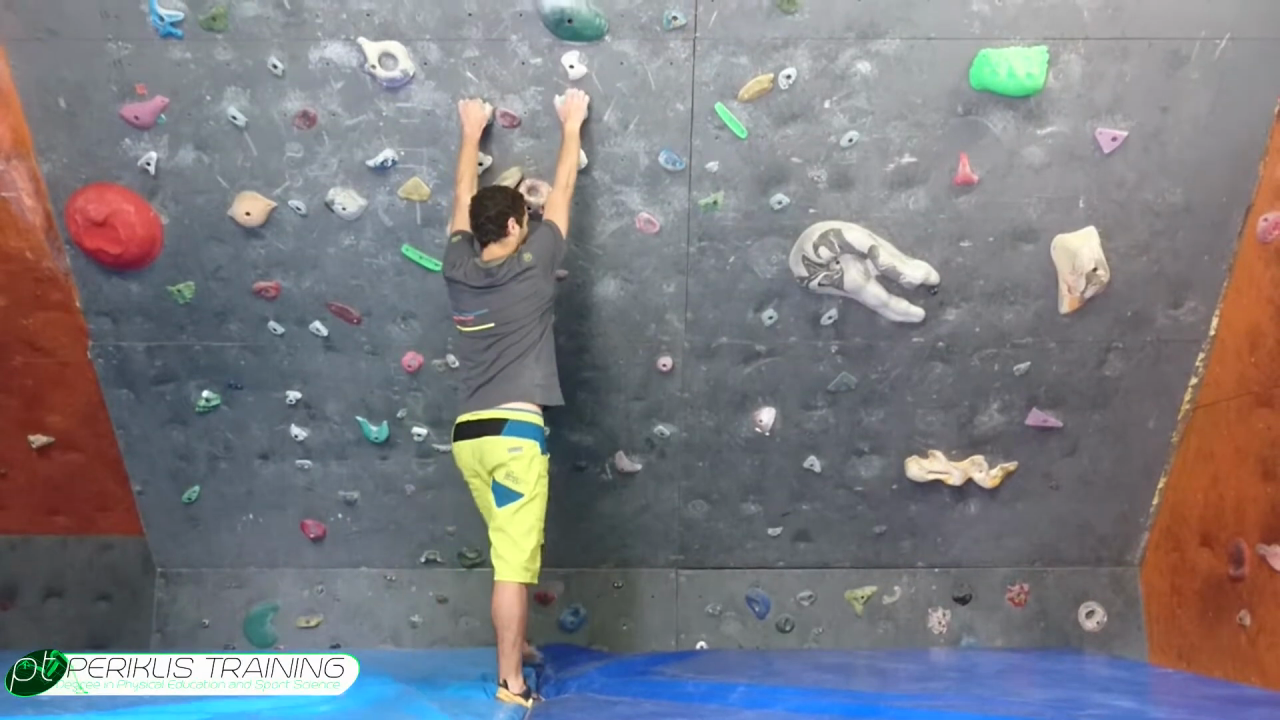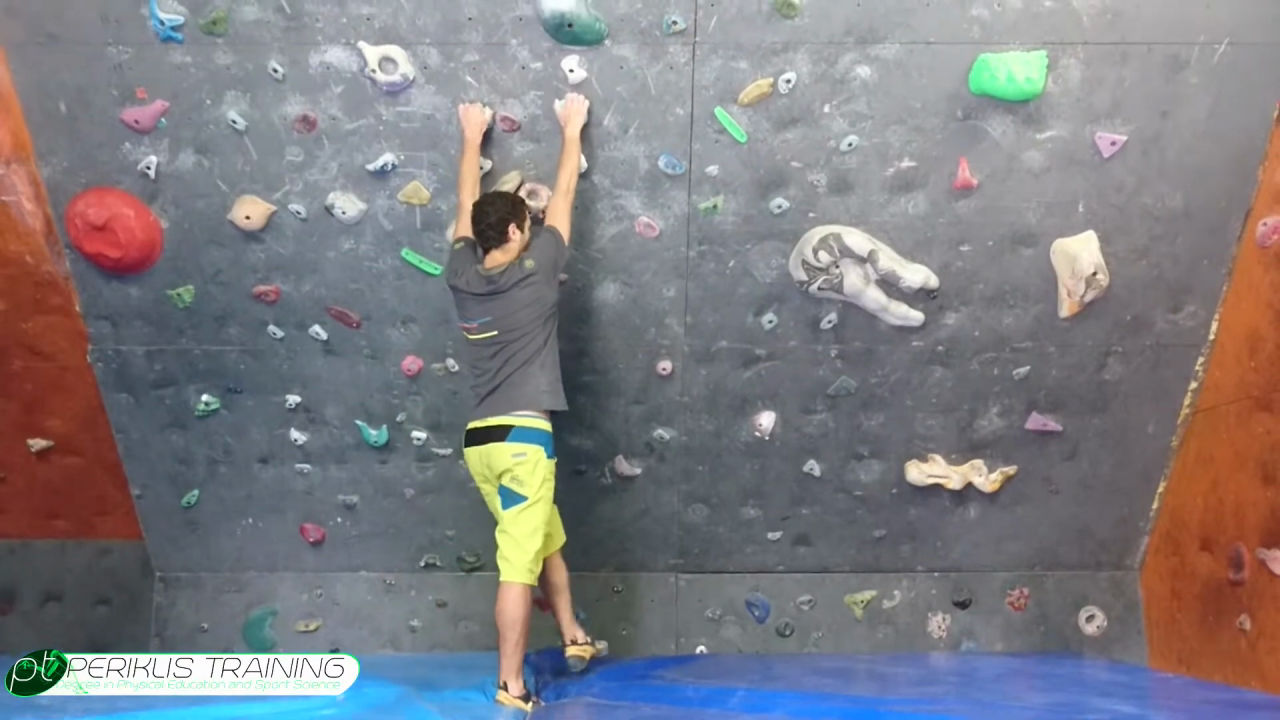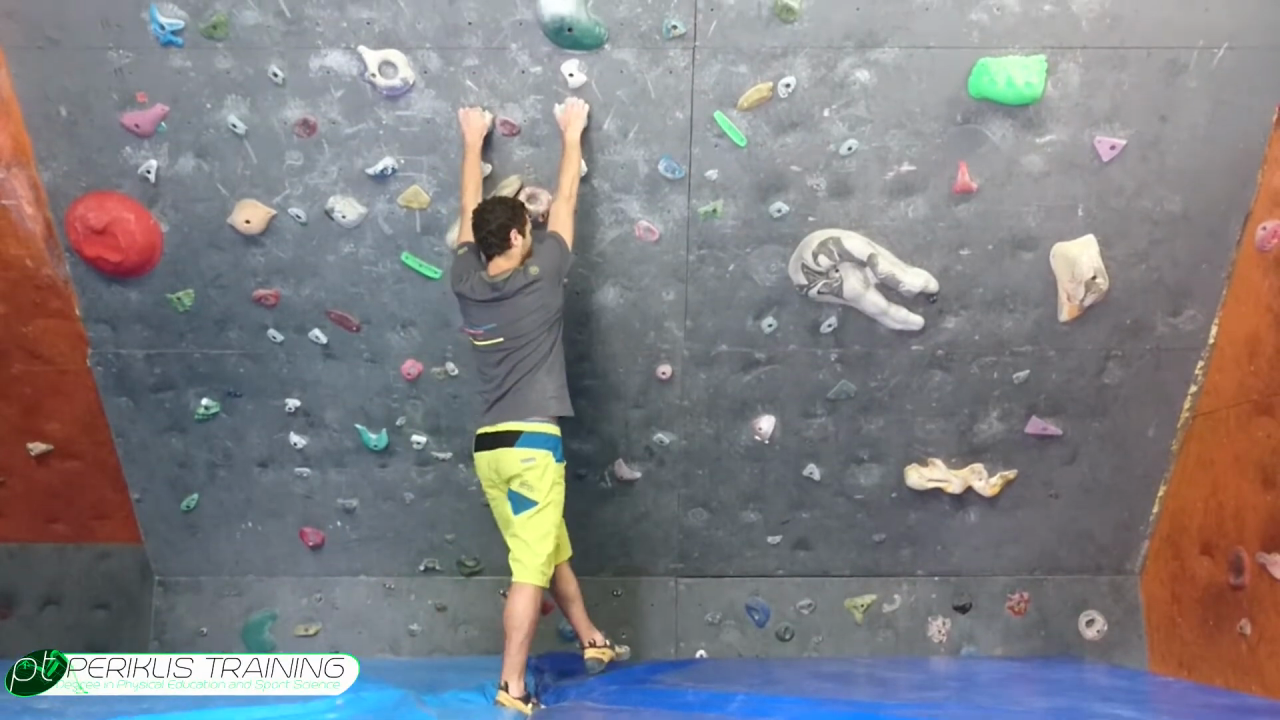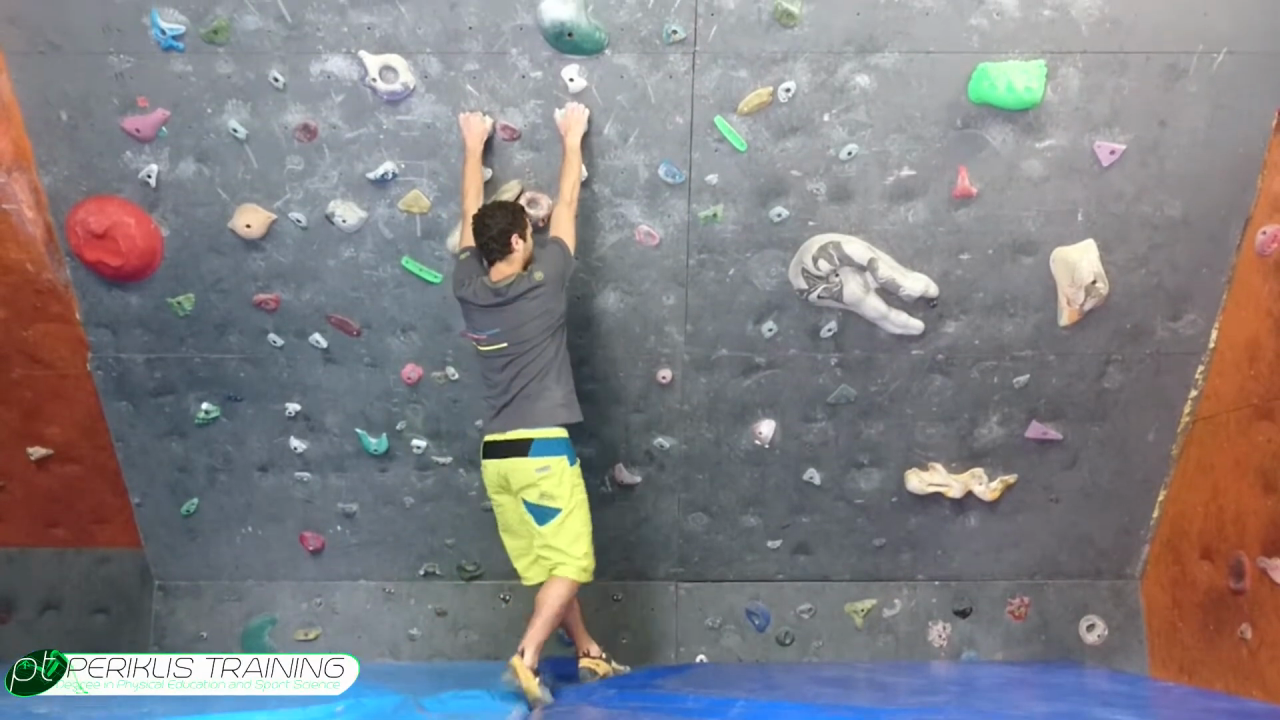
dt=0.2s
person 1, frame 1
left shoulder: (457, 269)
right shoulder: (532, 266)
left elbow: (464, 200)
right elbow: (562, 194)
left wrist: (472, 131)
right wrist: (571, 127)
left hip: (467, 433)
right hip: (515, 431)
left knee: (520, 542)
right knee: (514, 562)
left ankle: (510, 645)
right ankle: (511, 684)
person 1, frame 2
left shoulder: (461, 276)
right shoulder: (535, 272)
left elbow: (467, 207)
right elbow: (563, 199)
left wrist: (472, 137)
right wrist: (571, 130)
left hip: (478, 439)
right hip: (522, 437)
left knee: (548, 542)
right knee: (519, 565)
left ankle: (574, 640)
right ankle: (510, 688)
person 1, frame 3
left shoulder: (465, 283)
right shoulder: (540, 278)
left elbow: (469, 211)
right elbow: (564, 203)
left wrist: (473, 140)
right wrist: (572, 135)
left hip: (487, 446)
right hip: (530, 443)
left knee: (552, 552)
right knee: (530, 569)
left ankle: (591, 641)
person 1, frame 4
left shoulder: (468, 288)
right shoulder: (542, 284)
left elbow: (471, 217)
right elbow: (565, 208)
left wrist: (474, 145)
right wrist: (572, 141)
left hip: (495, 456)
right hip: (541, 450)
left knee: (548, 562)
right knee: (569, 564)
left ankle: (589, 652)
right ankle: (527, 659)
